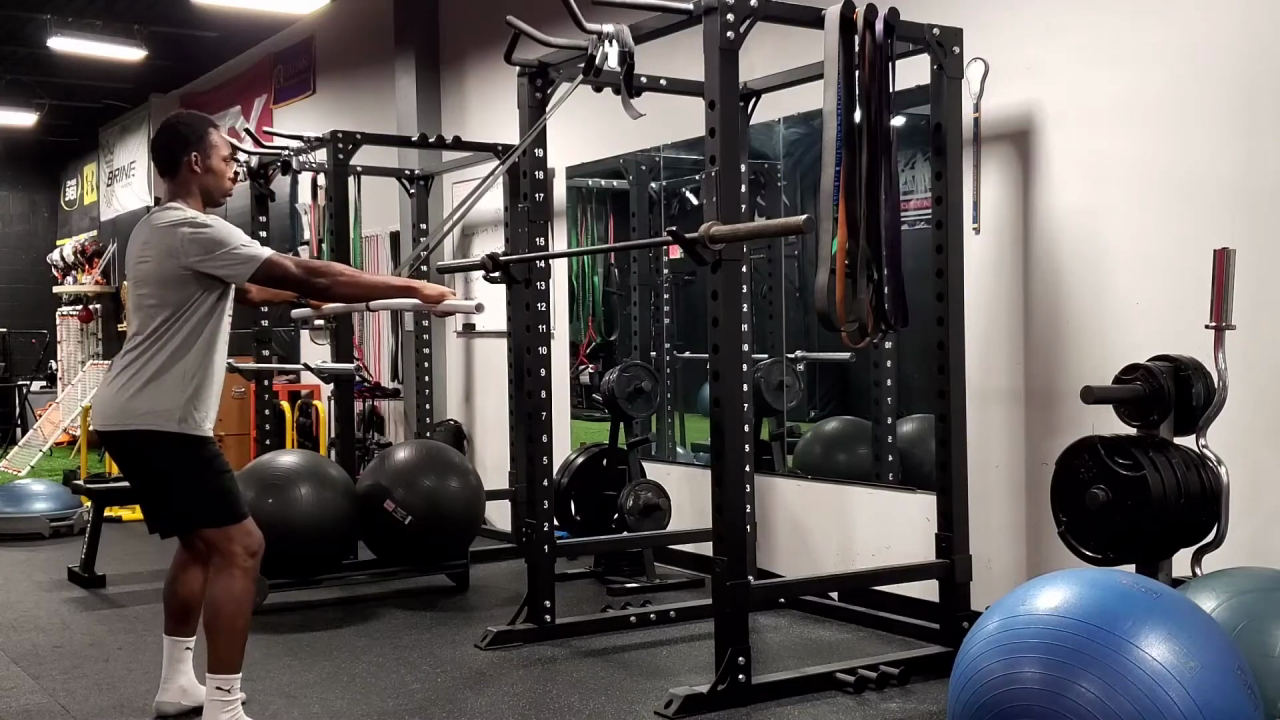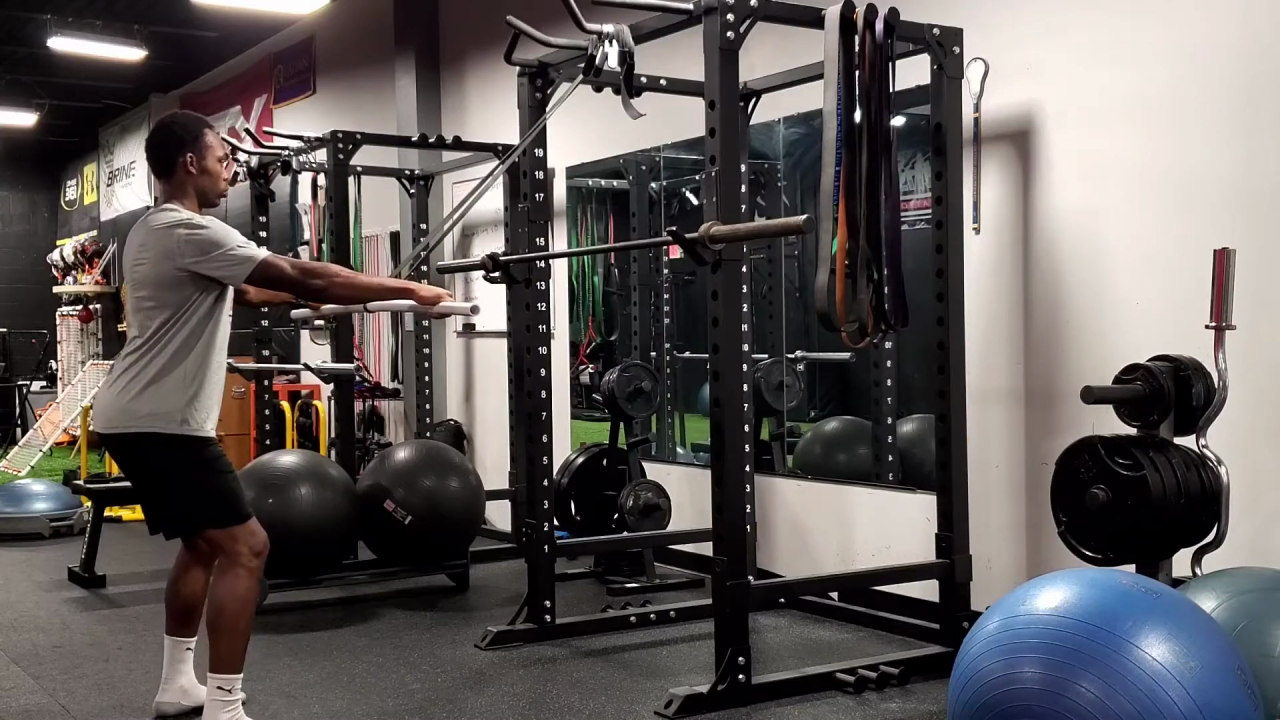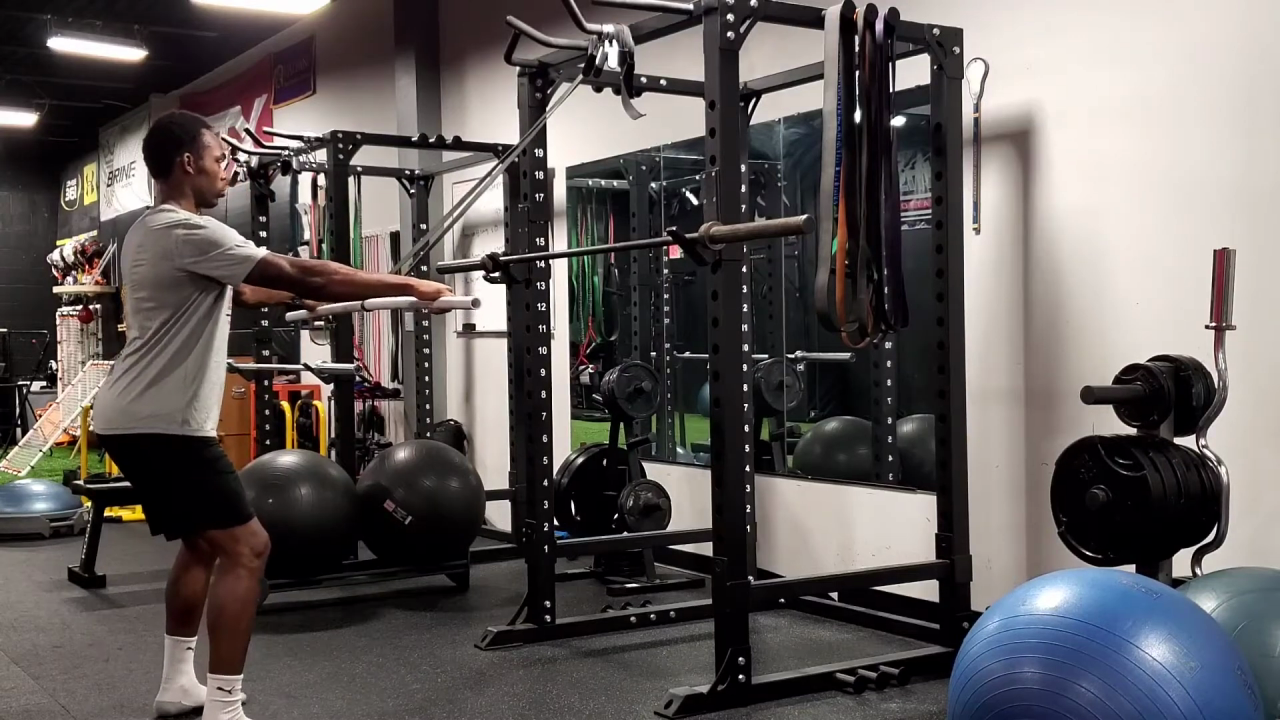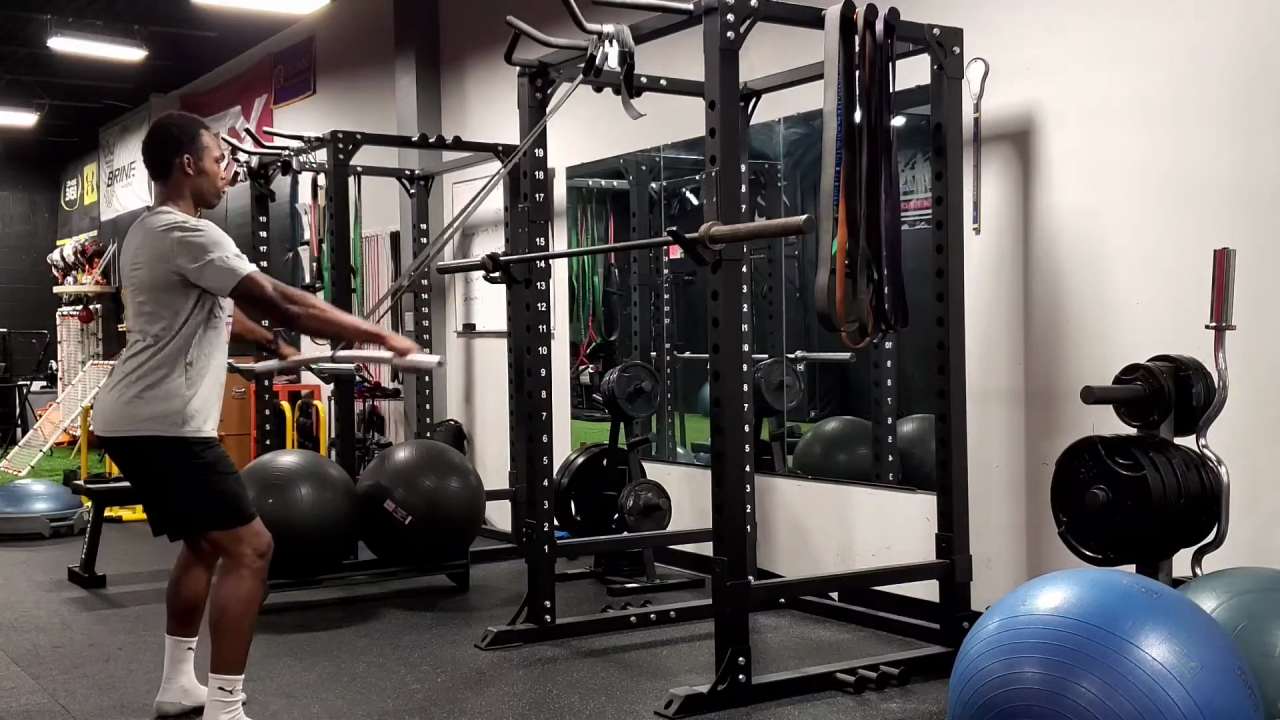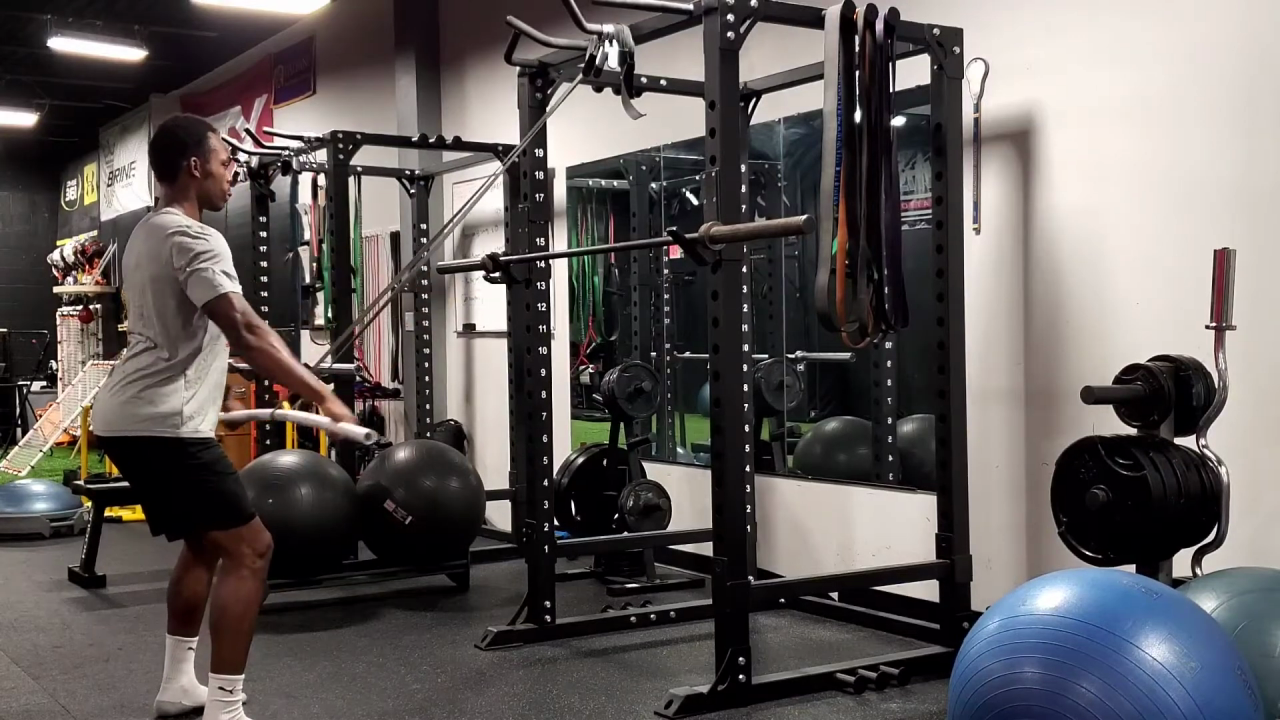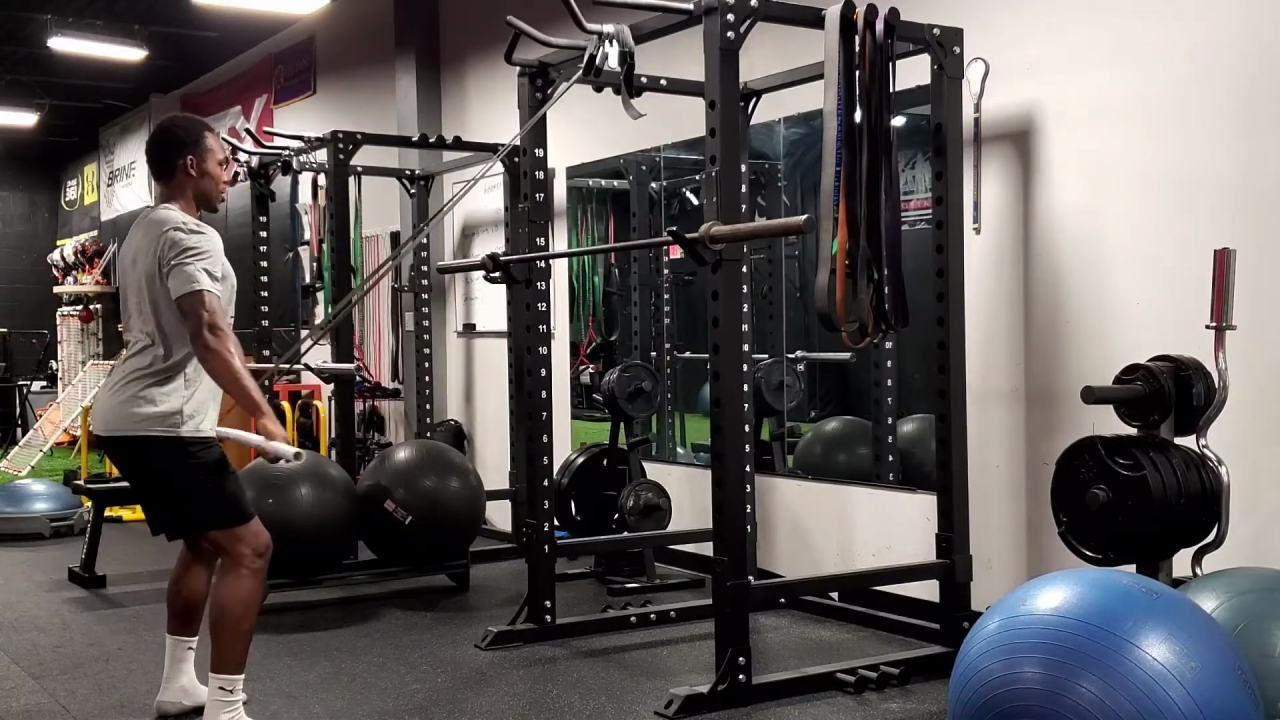
dt=0.3s
person 1, frame 1
left shoulder: (161, 228)
right shoulder: (192, 230)
left elbow: (244, 288)
right elbow: (307, 275)
left wrist: (303, 297)
right wrist: (413, 288)
left hip: (136, 415)
right hip: (158, 420)
left knee: (200, 542)
right knee: (239, 548)
person 1, frame 2
left shoulder: (157, 230)
right shoulder: (187, 232)
left elbow: (240, 290)
right elbow: (303, 278)
left wrist: (301, 297)
right wrist: (409, 290)
left hip: (137, 417)
right hip: (161, 422)
left knee: (203, 543)
right knee: (244, 548)
person 1, frame 3
left shoulder: (152, 230)
right shoulder: (186, 232)
left elbow: (231, 291)
right elbow: (302, 274)
left wrist: (296, 298)
right wrist: (408, 285)
left hip: (134, 417)
right hip: (160, 422)
left knee: (203, 543)
right knee: (245, 547)
person 1, frame 4
left shoulder: (148, 232)
right shoulder: (185, 235)
right elbow: (282, 301)
left wrist: (269, 340)
right wrist: (379, 335)
left hip: (133, 419)
right hip: (161, 424)
left knee: (204, 543)
right knee: (248, 547)
person 1, frame 5
left shoulder: (148, 233)
right shoulder: (191, 238)
right elbow: (244, 331)
right wrist: (321, 396)
left hip: (129, 416)
right hip: (159, 423)
left knee: (205, 544)
right knee: (248, 547)
person 1, frame 6
left shoulder: (143, 231)
right shoulder: (188, 235)
right elbow: (209, 333)
right wrist: (263, 414)
left hip: (129, 416)
right hip: (160, 423)
left knee: (205, 543)
right knee: (247, 547)
